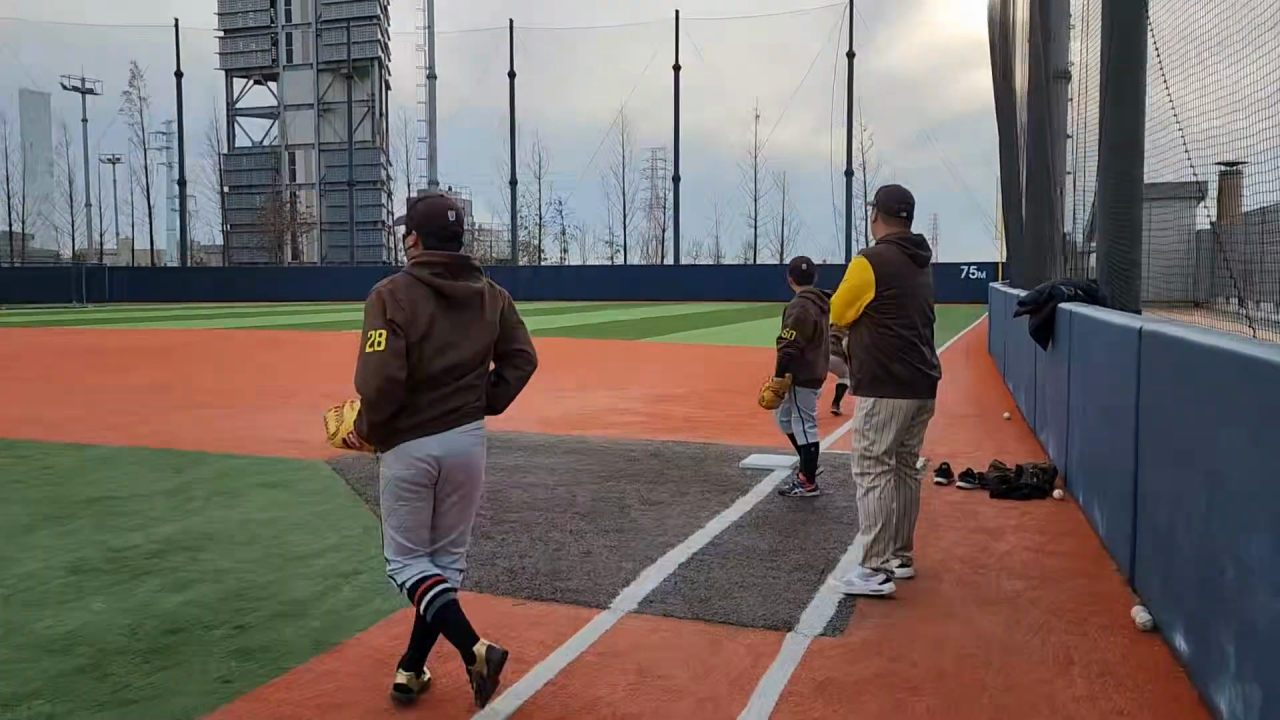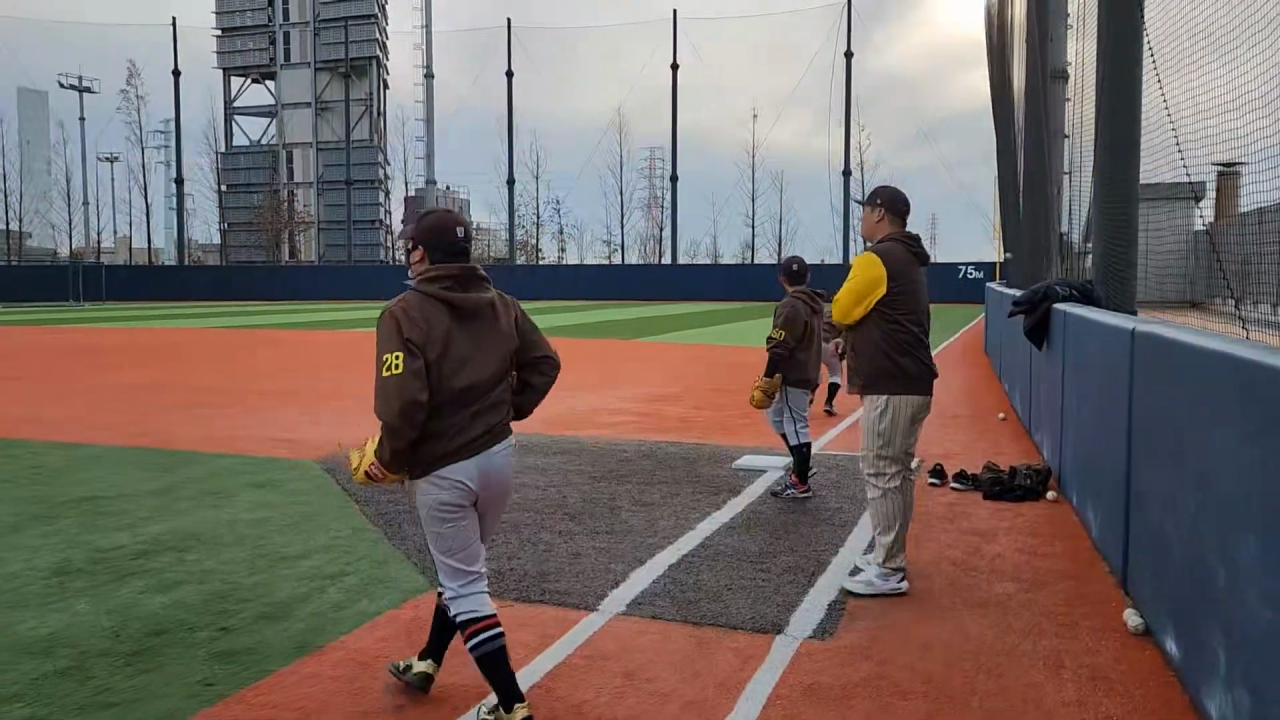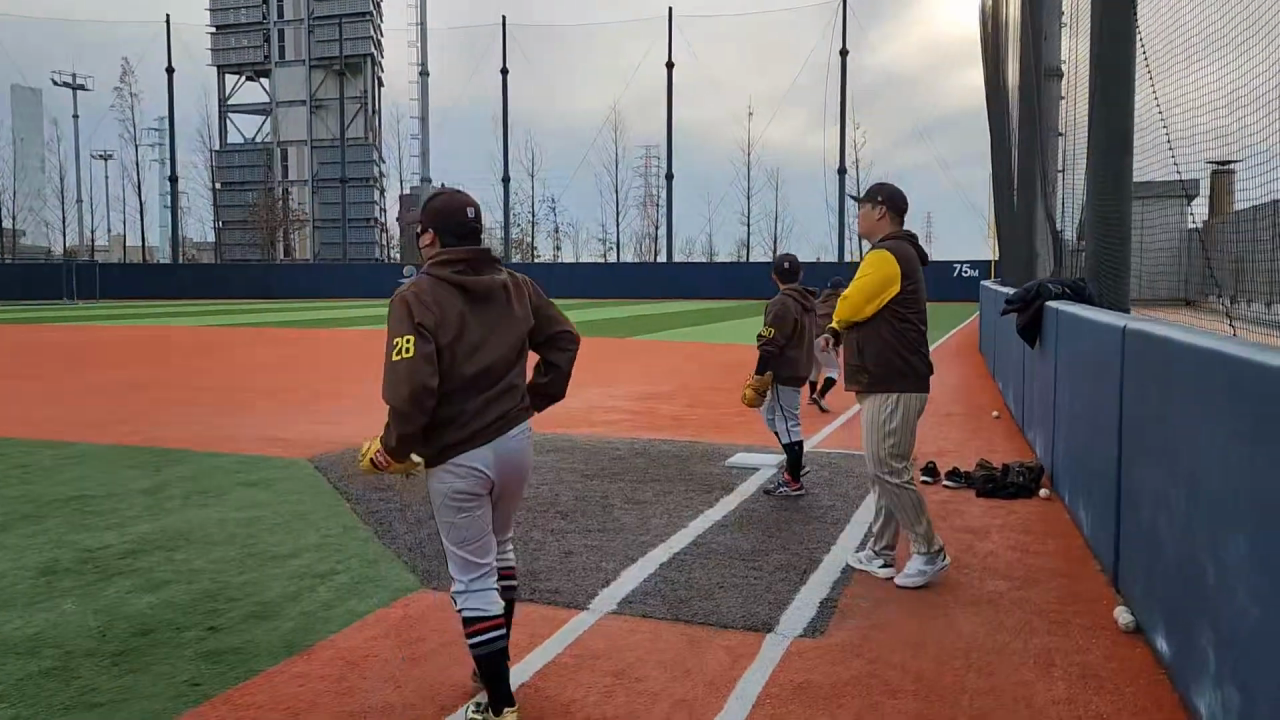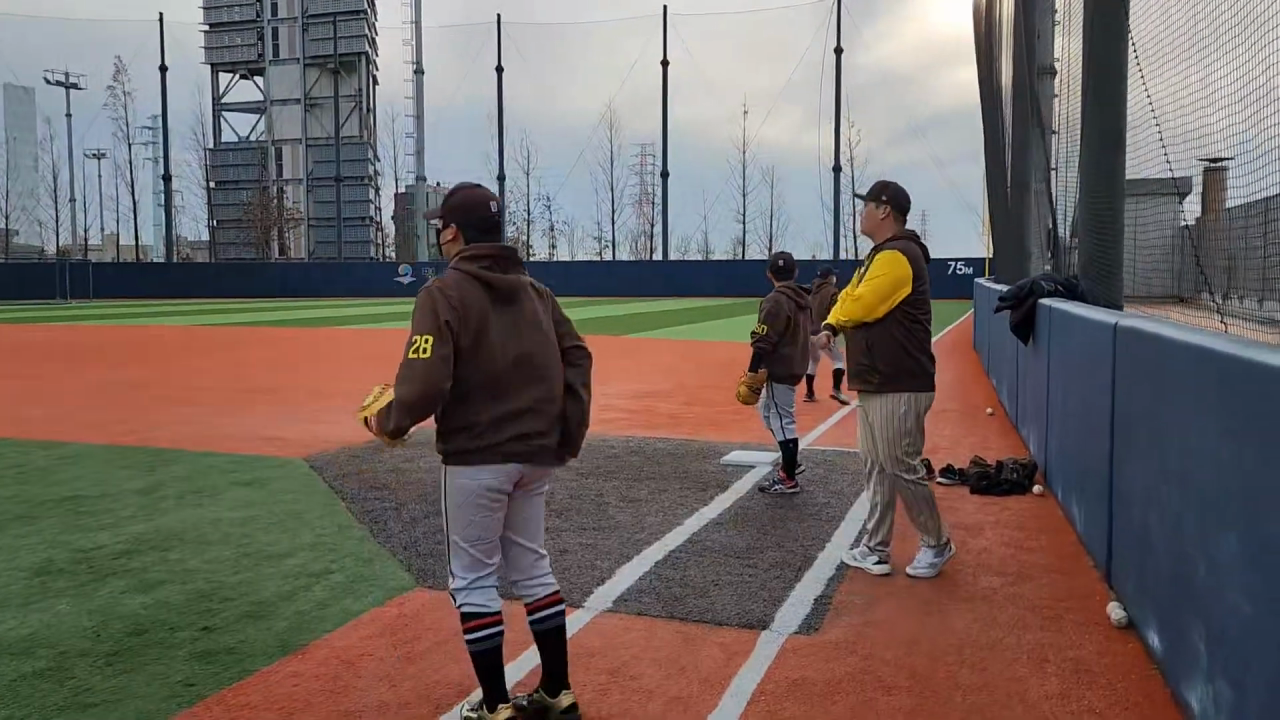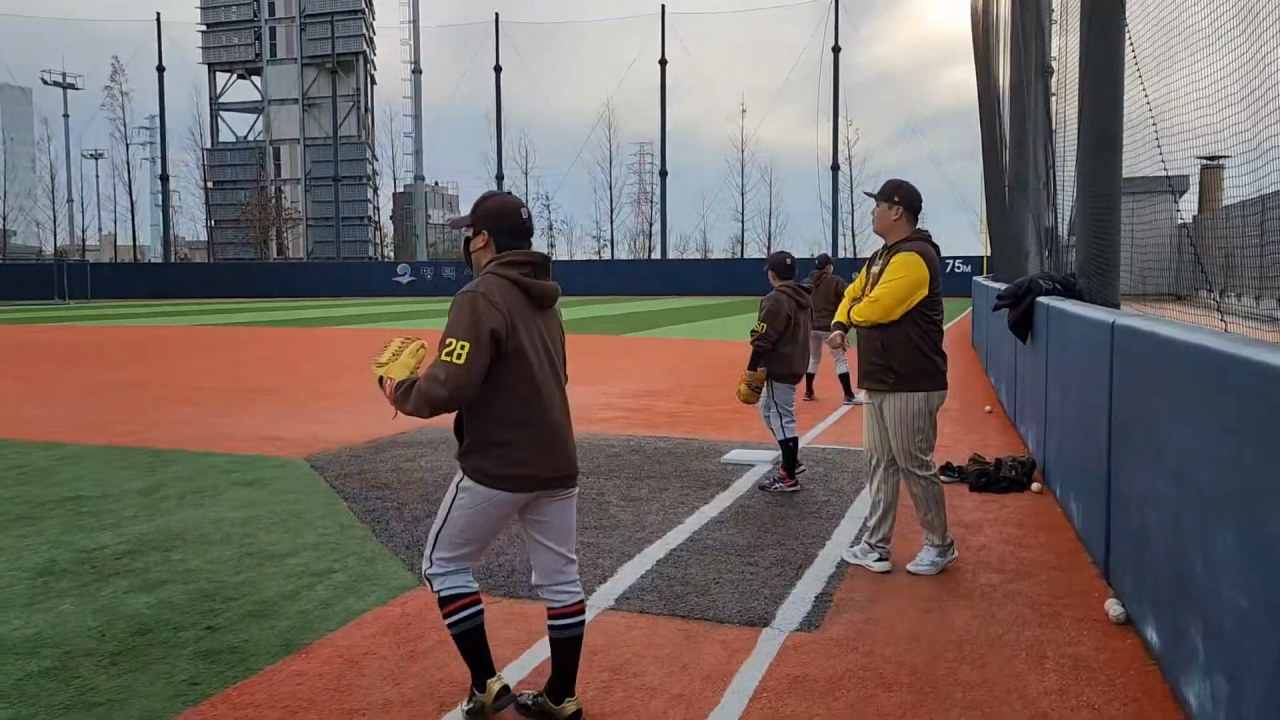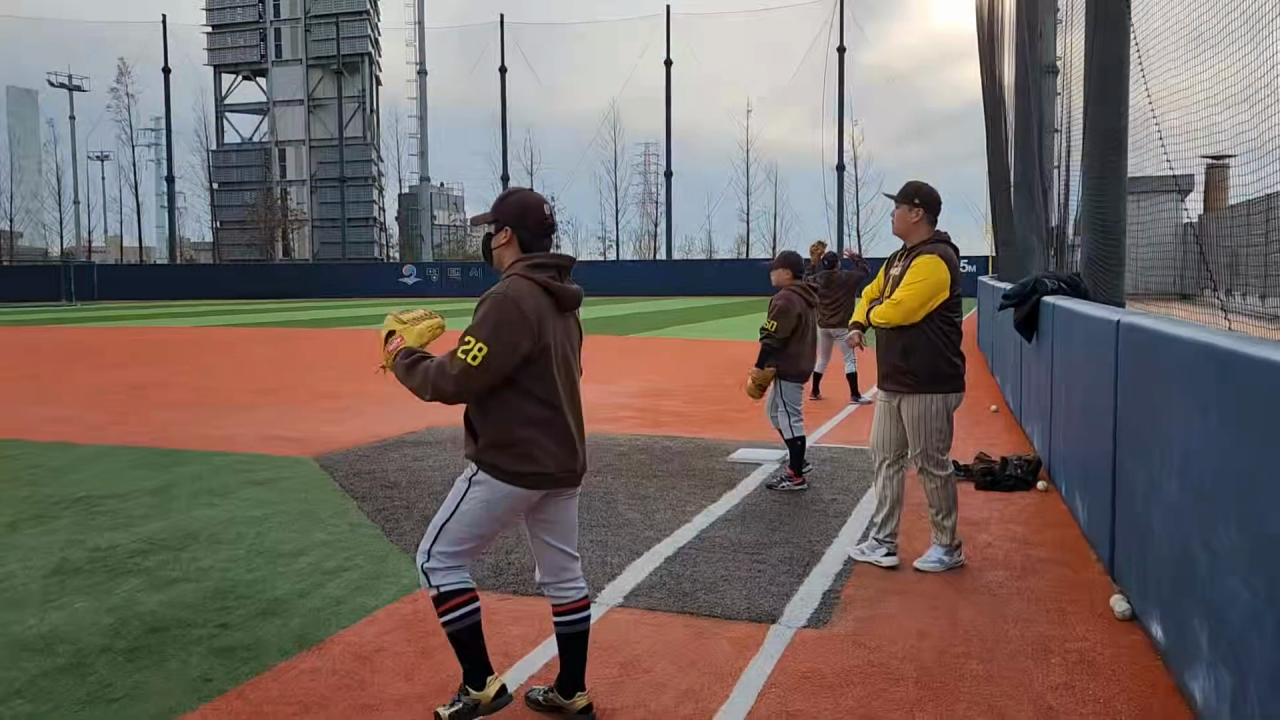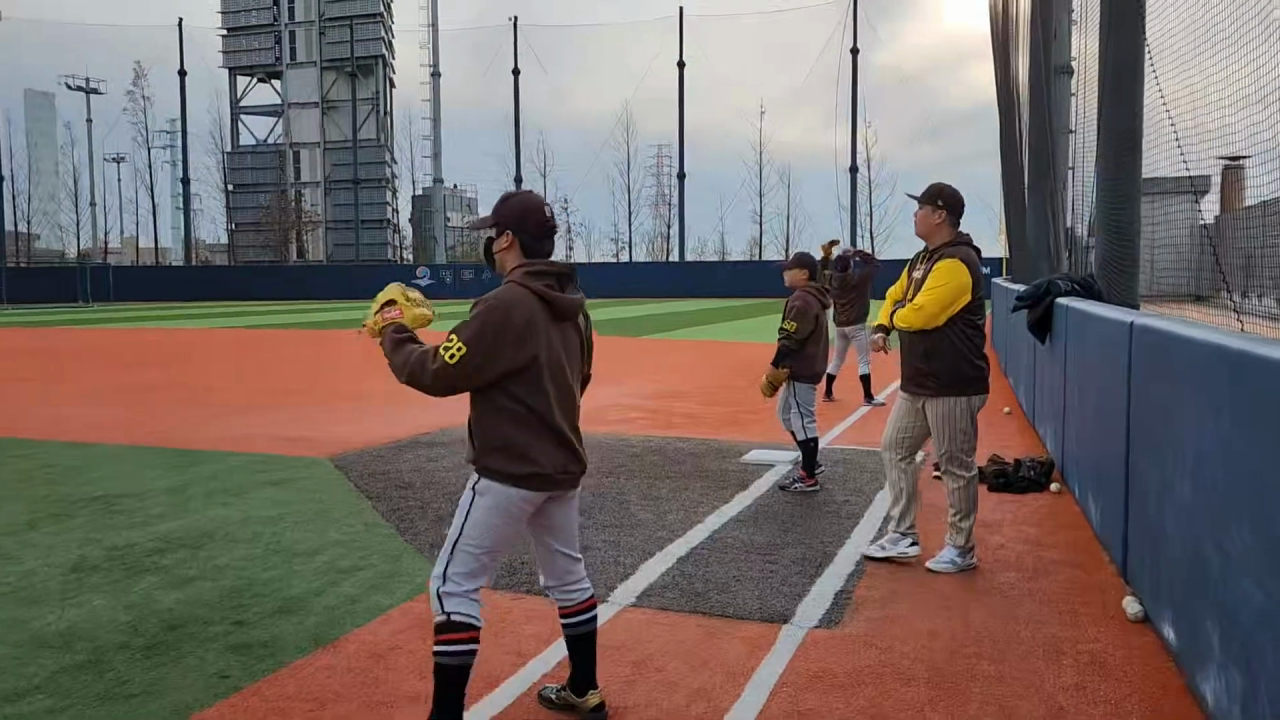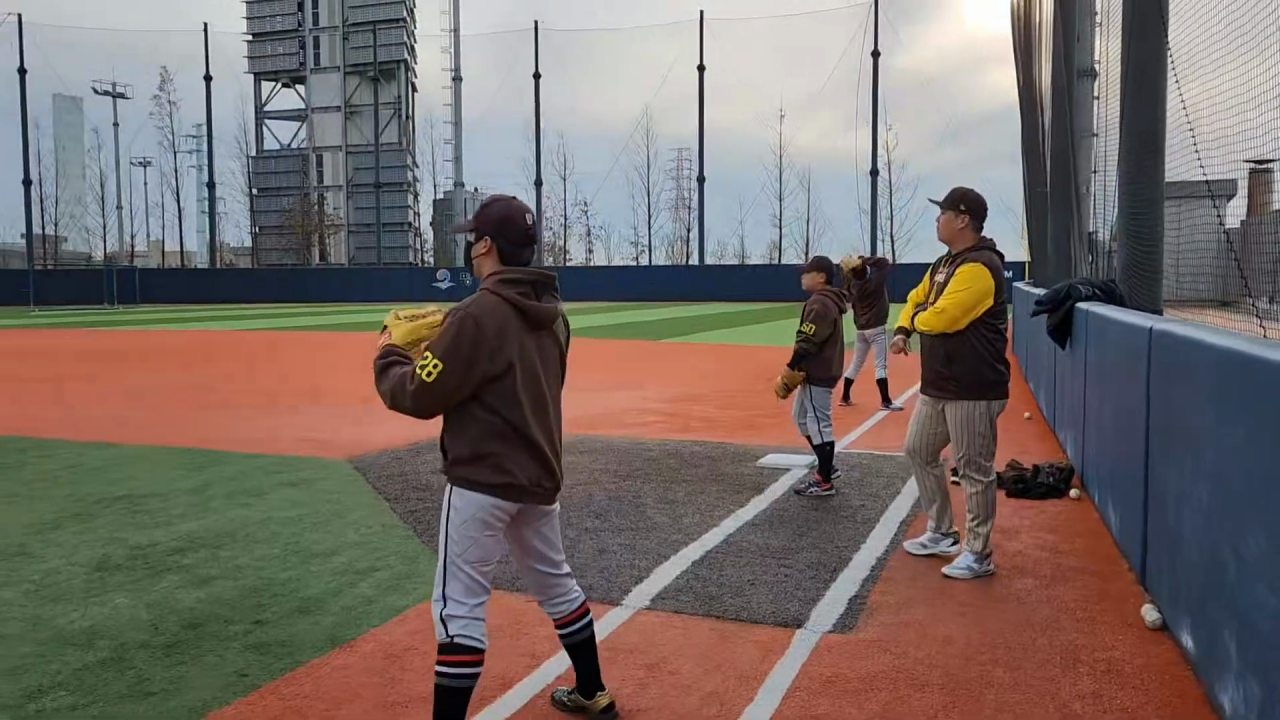
dt=0.2s
person 1, frame 1
left shoulder: (390, 294)
right shoulder: (491, 294)
left elbow: (381, 378)
right elbow: (521, 358)
left wrist: (367, 431)
right wrist: (483, 404)
left hip: (408, 446)
right hip: (468, 441)
left knee: (404, 559)
right knee: (446, 558)
left ankle: (475, 650)
right ankle: (411, 670)
person 1, frame 2
left shoulder: (403, 313)
right shoulder: (501, 304)
left elbow: (402, 401)
right elbow: (543, 363)
left wrist: (388, 458)
left hip: (440, 468)
right hip: (498, 456)
left knee: (464, 586)
right knee: (466, 569)
right ankle: (428, 663)
person 1, frame 3
left shoulder: (416, 296)
right shoulder: (515, 285)
left elbow: (412, 386)
right elbow: (564, 340)
left wrist: (393, 445)
right wrist: (539, 396)
left hip: (457, 455)
right hip: (516, 442)
left knee: (471, 578)
right knee: (496, 551)
right ankle: (500, 666)
person 1, frame 4
left shoulder: (443, 292)
right shoulder: (530, 289)
left elbow: (424, 386)
right elbow: (576, 358)
left wrist: (388, 421)
right wrist: (568, 434)
left hip: (478, 458)
right hip: (538, 451)
left knee: (473, 580)
right knee: (531, 567)
person 1, frame 5
left shoulder: (481, 297)
right shoulder: (542, 299)
left elbow: (448, 388)
left wrist: (402, 391)
left hip: (494, 467)
right hip: (557, 463)
left knee: (444, 563)
right knee: (560, 578)
person 1, frame 6
left shoulder: (509, 299)
right shoulder: (563, 299)
left elbow: (459, 381)
left wrist: (409, 361)
left hip: (507, 466)
right hip: (562, 463)
left knee: (438, 559)
right knee: (564, 575)
person 1, frame 7
left shoulder: (503, 306)
right shoulder: (573, 305)
left elbow: (438, 375)
left wrist: (393, 335)
left hip: (507, 472)
right hip: (561, 467)
left knee: (455, 588)
right knee: (568, 575)
person 1, frame 8
left shoulder: (476, 315)
right shoulder: (552, 313)
left elbow: (417, 397)
left wrist: (390, 354)
left hip: (482, 483)
right hip: (540, 478)
left knee: (459, 608)
right knee: (555, 583)
person 2, frame 1
left shoulder: (870, 261)
right shoulder: (919, 264)
left elbow: (839, 313)
right wrist: (867, 322)
left hip: (885, 388)
right hip: (920, 385)
left knee: (871, 474)
right knee: (904, 471)
left ankle: (873, 571)
right ankle: (900, 556)
person 2, frame 2
left shoulder: (876, 258)
right shoulder: (906, 259)
left elbow: (842, 310)
left wrist: (847, 314)
right wrist: (847, 339)
left hip: (890, 386)
right hip: (910, 383)
left knee: (881, 473)
right knee: (896, 471)
left ankle: (889, 568)
right ankle: (890, 558)
person 2, frame 3
left shoulder: (886, 256)
right shoulder: (887, 255)
left elbow: (851, 307)
right elbow: (851, 307)
left wrist: (838, 320)
right wrist: (833, 332)
left hip: (894, 385)
right hip: (880, 383)
left knee: (889, 470)
right knee: (881, 469)
left ankle: (929, 550)
right ankle: (881, 552)
person 2, frame 4
left shoulder: (898, 256)
right shoulder: (877, 256)
left elbow: (859, 307)
right elbow: (848, 299)
left wrist: (841, 315)
right wrist: (830, 327)
left hip: (900, 385)
right hip: (873, 382)
left knee: (903, 469)
right knee: (878, 467)
left ankle: (937, 544)
right ankle: (875, 549)
person 2, frame 5
left shoulder: (913, 258)
right shoulder: (880, 257)
left elbow: (875, 309)
right elbow: (854, 295)
left wrist: (853, 313)
right wrist: (840, 325)
left hip: (911, 384)
right hip: (879, 381)
left knee: (916, 466)
right knee: (881, 463)
left ankle: (940, 546)
right ankle: (875, 546)
person 2, frame 6
left shoulder: (935, 260)
right shoulder: (899, 259)
left elbow: (897, 311)
right elbow: (872, 295)
left wrist: (873, 312)
right wrist: (859, 325)
left hip: (930, 384)
right hip: (894, 382)
left knee: (933, 465)
right knee: (886, 457)
left ankle: (947, 546)
right ankle: (883, 542)
person 2, frame 7
left shoulder: (957, 263)
right shoulder: (922, 260)
left elbow: (920, 315)
right elbow: (895, 296)
left wrist: (895, 315)
right wrist: (882, 328)
left hip: (953, 386)
right hip: (917, 383)
left knee: (956, 466)
right knee: (896, 448)
left ankle: (961, 548)
right ankle: (902, 535)
person 2, frame 8
left shoulder: (980, 267)
right shoulder: (944, 264)
left elbow: (940, 318)
right elbow: (916, 300)
left wrist: (916, 319)
right wrist: (903, 330)
left hip: (973, 389)
right hip: (937, 386)
left knee: (974, 470)
right knee: (918, 453)
left ankle: (978, 554)
right ankle: (941, 533)
person 3, frame 1
left shoulder: (799, 307)
right shoulder: (819, 304)
left elbow: (789, 347)
left wrist: (778, 378)
left hip: (802, 375)
right hip: (812, 372)
left knee: (804, 424)
right knee: (785, 415)
left ankle: (808, 482)
right ankle: (808, 464)
person 3, frame 2
left shoulder: (790, 306)
right shoulder: (813, 304)
left elbow: (779, 347)
left wrist: (767, 378)
left hip: (793, 375)
right hip: (806, 372)
left knee: (796, 425)
right knee: (777, 415)
left ankle: (800, 484)
right ankle: (801, 465)
person 3, frame 3
left shoulder: (781, 304)
right shoulder: (806, 302)
left elbow: (769, 345)
left wrist: (757, 376)
left hip: (785, 372)
right hip: (798, 369)
left knee: (787, 423)
right knee: (771, 413)
left ankle: (793, 481)
right ankle: (794, 464)
person 3, frame 4
left shoulder: (775, 301)
right shoulder: (802, 300)
left elbow: (763, 341)
left wrist: (752, 372)
left hip: (779, 370)
right hip: (793, 366)
left knee: (782, 420)
right knee: (768, 411)
left ankle: (788, 479)
right ankle: (790, 462)
person 3, frame 5
left shoulder: (775, 300)
right shoulder: (801, 299)
left elbow: (763, 339)
left wrist: (751, 370)
left hip: (780, 369)
right hip: (792, 365)
left knee: (782, 419)
right knee: (768, 410)
left ankle: (789, 477)
right ankle: (791, 462)
person 3, frame 6
left shoulder: (785, 299)
right shoulder: (805, 298)
left elbow: (772, 337)
left wrist: (759, 367)
left hip: (787, 368)
right hip: (797, 365)
left knee: (789, 418)
right knee: (776, 411)
left ankle: (796, 476)
right ankle: (798, 461)
person 3, frame 7
left shoulder: (801, 300)
right shoulder: (814, 298)
left elbow: (790, 338)
left wrist: (774, 366)
right wrist: (782, 366)
left hip: (801, 370)
right hip: (803, 367)
left knee: (803, 420)
right knee: (787, 414)
left ankle: (808, 477)
right ankle: (810, 463)
person 3, frame 8
left shoulder: (819, 303)
right shoulder: (829, 302)
left elbow: (808, 342)
left wrist: (790, 367)
right wrist: (798, 368)
left hip: (817, 374)
right hip: (816, 371)
left knee: (819, 424)
right knee: (803, 418)
left ankle: (824, 482)
right ankle: (826, 467)
